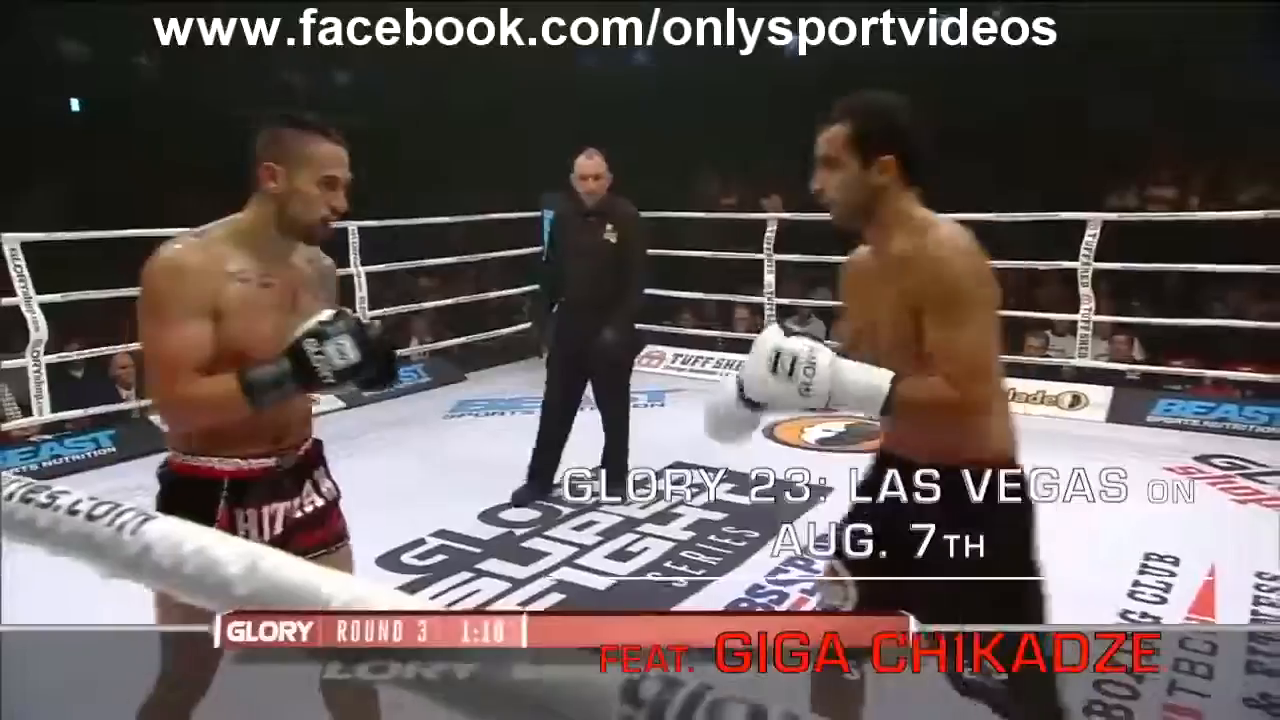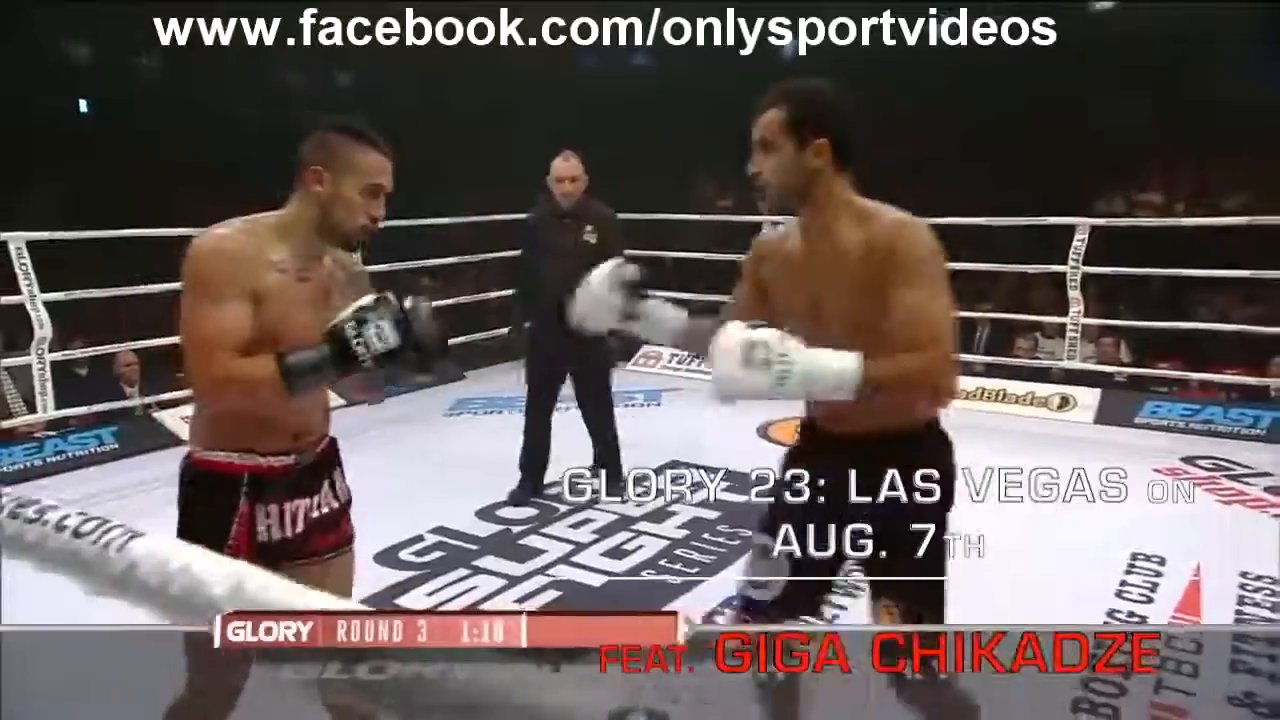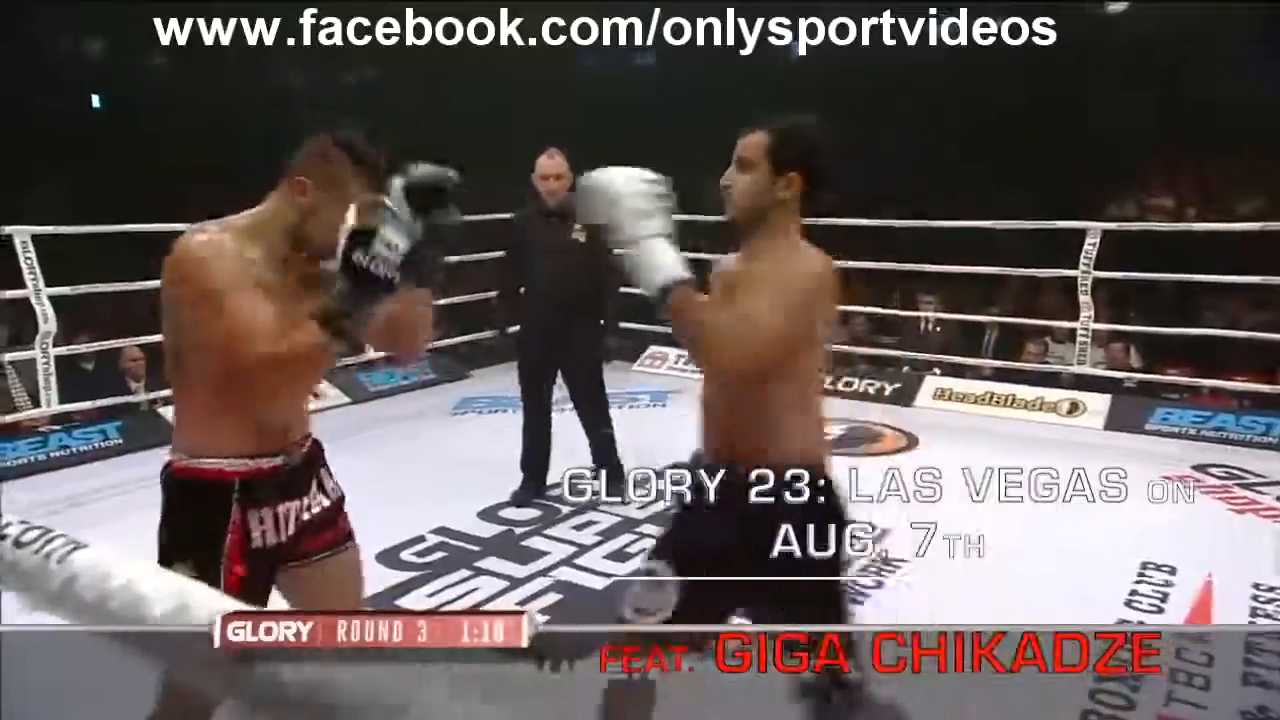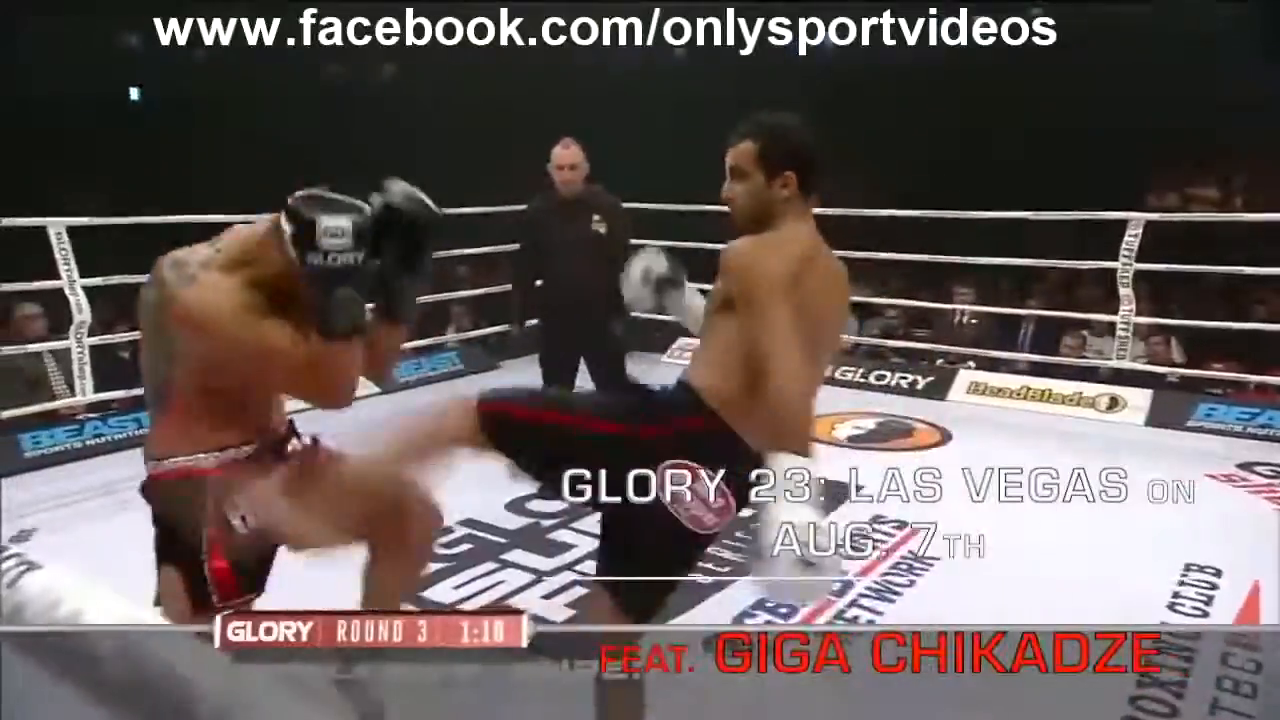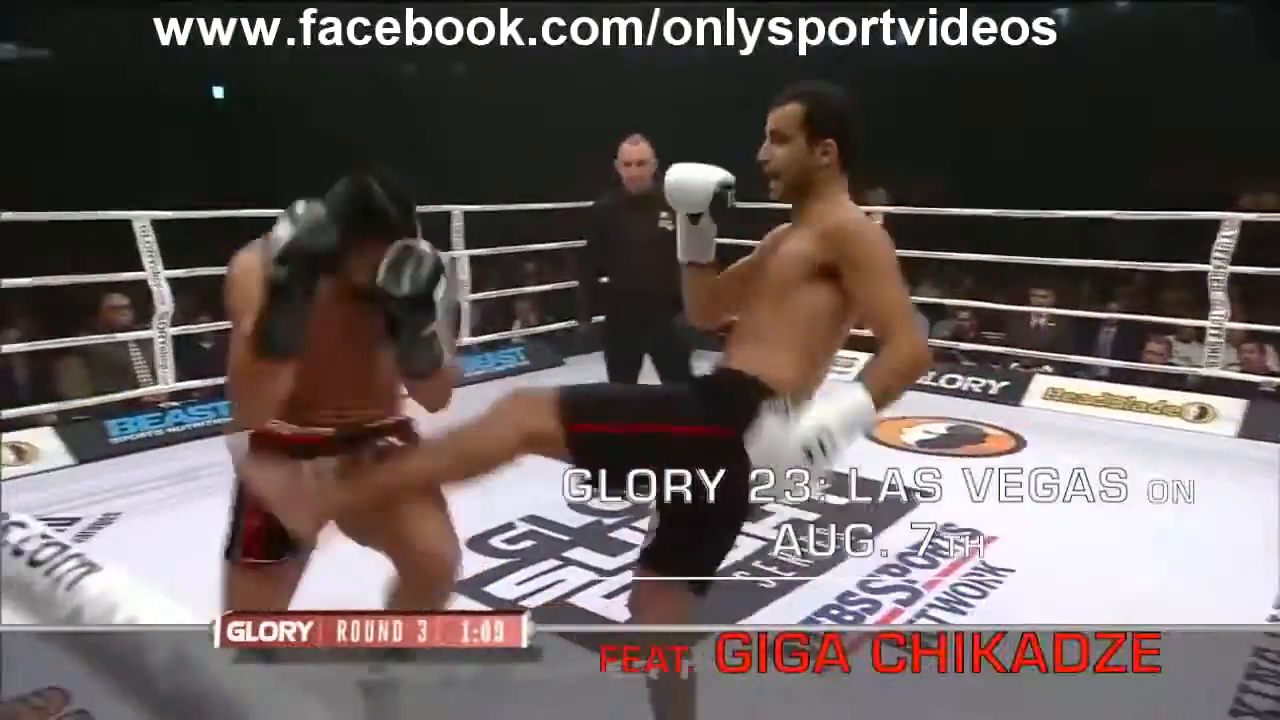
dt=0.2s
person 1, frame 1
left shoulder: (948, 256)
right shoulder: (860, 267)
left elbow: (965, 404)
left wrist: (835, 382)
right wrist: (782, 380)
left hip: (975, 499)
right hip: (896, 481)
person 1, frame 2
left shoulder: (898, 240)
right shoulder: (773, 252)
left elbow: (935, 377)
right elbow: (730, 341)
left wrist: (809, 373)
right wrist: (650, 317)
left hip: (903, 462)
right hip: (822, 454)
right knee: (759, 627)
person 1, frame 3
left shoulder: (805, 270)
right shoulder: (733, 270)
left elbow: (731, 358)
left wrist: (652, 250)
left hip: (788, 502)
right hip: (724, 494)
person 1, frame 4
left shoulder: (760, 255)
right shoulder: (830, 277)
left elbow: (781, 365)
left wrist: (791, 494)
right wrist: (684, 301)
left hip: (683, 435)
right hip: (721, 467)
left knee: (465, 418)
right knee: (610, 624)
person 1, frame 5
left shoulder: (847, 234)
right shoulder: (788, 236)
left elbow: (907, 350)
right elbow: (705, 311)
left wrist: (838, 417)
right wrist: (694, 225)
left hip: (728, 418)
right hip: (734, 436)
left knee: (524, 415)
right knee: (656, 605)
left ankle: (373, 488)
person 2, frame 1
left shoulder: (318, 268)
right shoulder: (185, 266)
right elbow: (175, 402)
left wrist: (353, 361)
right wrist: (292, 371)
left hip: (300, 479)
right hip: (211, 497)
person 2, frame 2
left shoulder: (345, 271)
right shoulder: (225, 254)
left elbow: (365, 381)
right elbow: (216, 384)
left wrist: (395, 348)
right wrist: (331, 357)
left hip: (315, 476)
right hip: (232, 492)
person 2, frame 3
left shoulder: (313, 260)
right shoulder: (207, 258)
left elbow: (407, 341)
right elbow: (284, 368)
left wrist: (424, 238)
right wrist: (364, 283)
left hip: (299, 475)
right hip: (218, 499)
person 2, frame 4
left shoulder: (280, 267)
right shoulder: (198, 291)
left elbow: (375, 364)
right elbow: (331, 387)
left wrist: (400, 271)
right wrist: (338, 283)
left hip: (276, 458)
right hip: (206, 487)
left knee: (414, 515)
person 2, frame 5
left shoulder: (411, 270)
right shoulder: (259, 267)
left elbow: (435, 397)
right elbow: (250, 406)
left wrist: (420, 324)
right wrist: (286, 294)
left hip: (380, 442)
right hip: (286, 454)
left knee: (433, 565)
person 3, frame 1
left shoulder: (625, 217)
right shoulder: (563, 217)
left elbow: (636, 278)
right elbow: (552, 271)
left wrist: (620, 324)
right wrist: (543, 314)
left hip: (611, 329)
right hip: (568, 325)
left knee: (614, 408)
right knee: (556, 405)
left ankle: (614, 474)
right ankle: (539, 478)
person 3, frame 2
left shoulder: (602, 219)
right shoulder: (539, 221)
right elbow: (527, 275)
right wrist: (521, 320)
left hip: (589, 331)
right hip: (545, 330)
left knee: (597, 407)
right knee: (537, 407)
left ankle: (609, 474)
right ankle: (531, 478)
person 3, frame 3
right shoulder: (523, 221)
left elbow: (606, 274)
right elbow: (511, 275)
left wrist: (607, 323)
right wrist: (506, 320)
left hip: (581, 329)
right hip: (535, 329)
left knee: (592, 404)
right knee: (535, 407)
left ankle: (610, 471)
right ankle: (533, 479)
person 3, frame 4
left shoulder: (607, 208)
right shoulder: (538, 212)
left elbow: (623, 264)
right elbow: (524, 269)
left wrist: (621, 315)
right wrist: (520, 319)
left hip: (602, 322)
right hip: (556, 326)
left knee: (614, 389)
person 3, frame 5
right shoulder: (605, 210)
right elbow: (590, 266)
left wrist: (685, 309)
right wrist: (587, 311)
left hip: (666, 317)
right hip: (620, 319)
